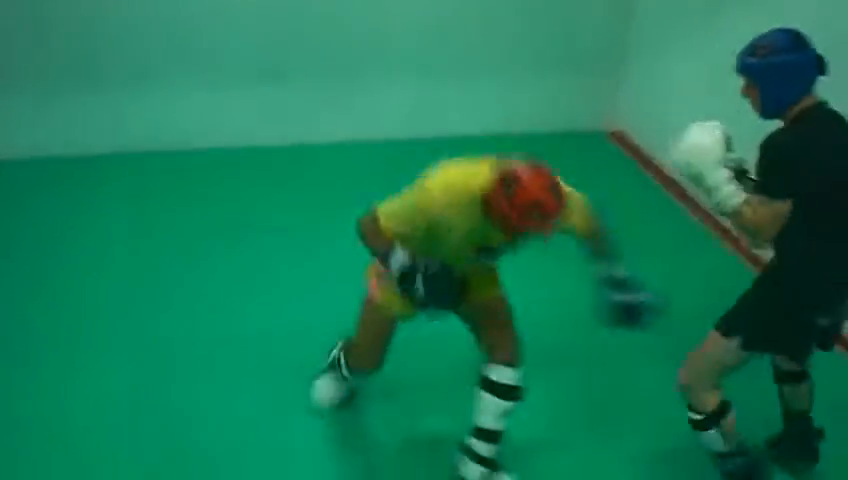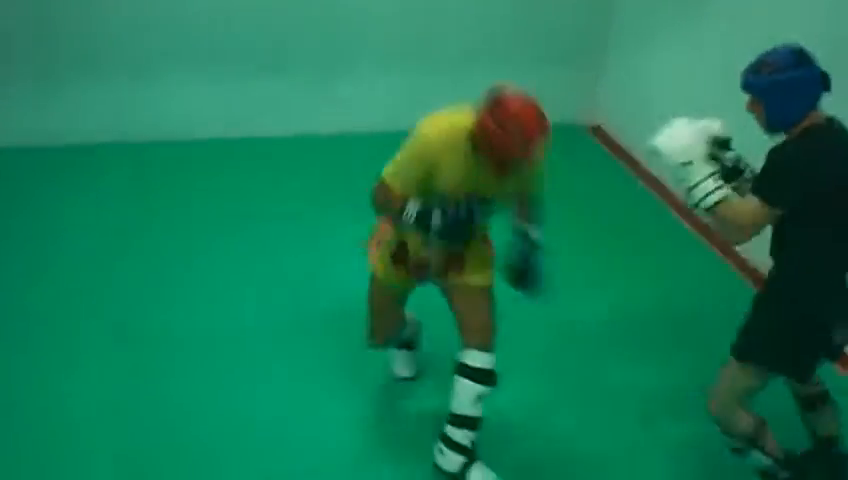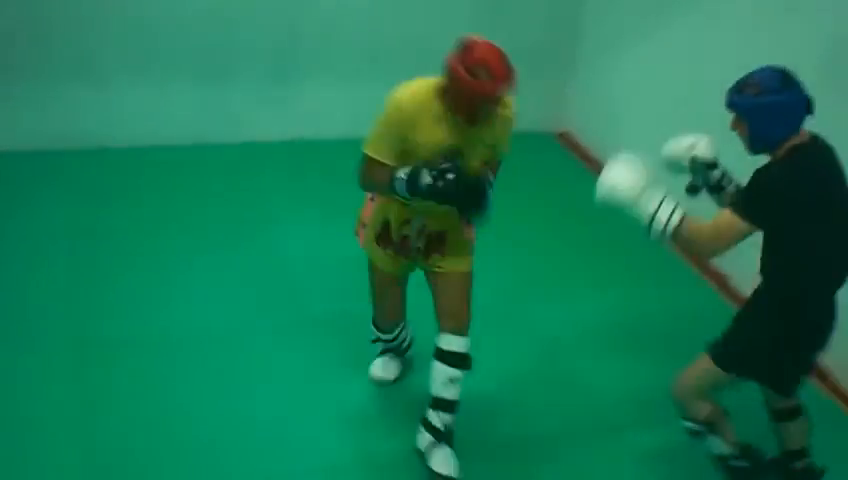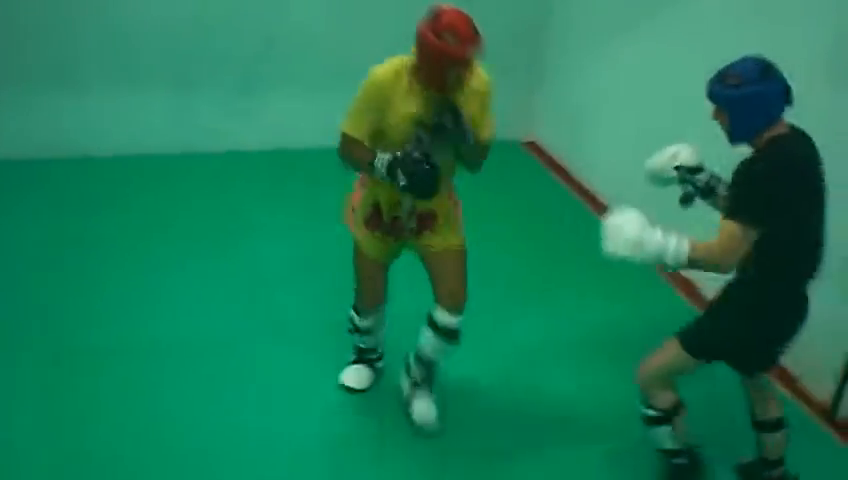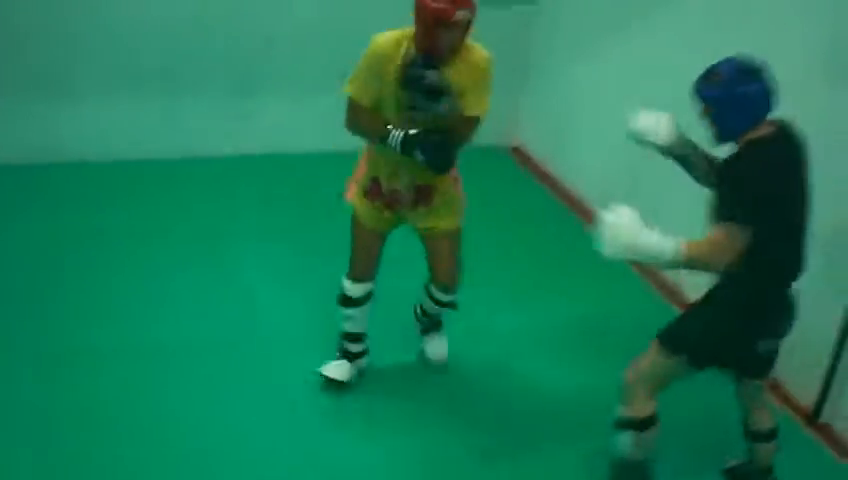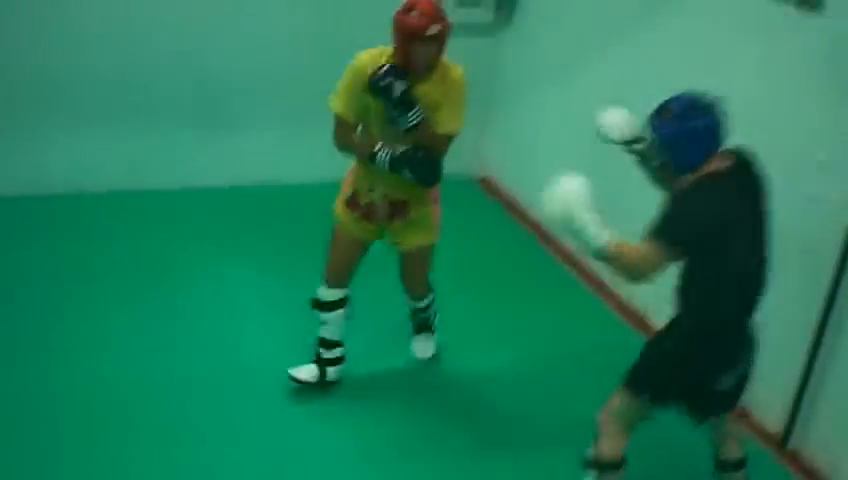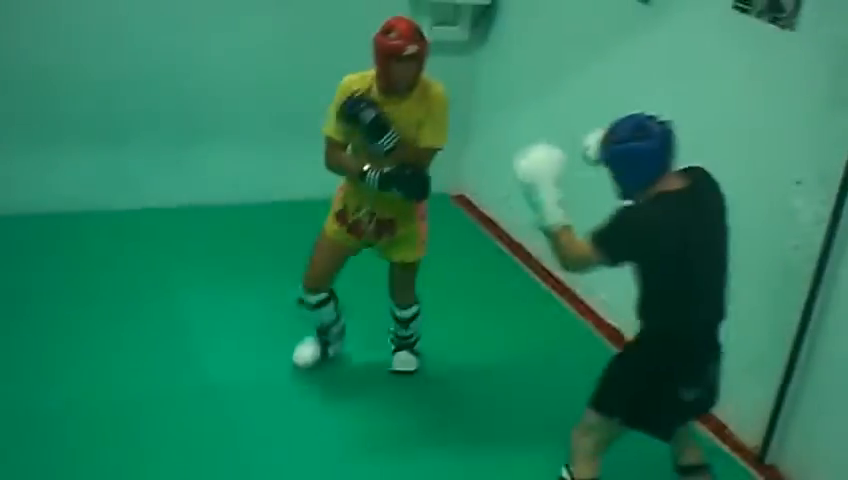
dt=0.1s
person 1, frame 1
left shoulder: (790, 143)
left elbow: (764, 230)
left wrist: (713, 175)
right wrist: (732, 170)
left hip: (799, 282)
left knee: (695, 377)
right knee: (786, 348)
right ankle: (799, 440)
person 1, frame 2
left shoulder: (794, 156)
left elbow: (738, 227)
left wrist: (694, 166)
right wrist: (728, 162)
left hip: (800, 297)
left knee: (723, 404)
right knee: (797, 372)
person 1, frame 3
left shoulder: (781, 177)
right shoulder: (813, 154)
left elbow: (710, 241)
right elbow: (753, 213)
left wrist: (644, 198)
right wrist: (712, 174)
left hip: (786, 311)
right hip: (809, 307)
left knee: (689, 392)
right knee: (778, 380)
person 1, frame 4
left shoulder: (764, 169)
right shoulder: (795, 145)
left elbow: (726, 255)
left wrist: (653, 244)
right wrist: (701, 181)
left hip: (759, 300)
right hip: (784, 296)
left knee: (652, 376)
right knee: (754, 376)
person 1, frame 5
left shoulder: (749, 167)
right shoulder: (782, 138)
left elbow: (718, 255)
right elbow: (723, 180)
left wrist: (643, 243)
right wrist: (677, 147)
left hip: (742, 302)
right hip: (774, 303)
left knee: (638, 382)
right knee: (751, 386)
person 1, frame 6
left shoulder: (695, 204)
right shoulder: (741, 168)
left elbow: (638, 266)
right elbow: (682, 186)
left wrist: (582, 220)
right wrist: (637, 146)
left hip: (698, 337)
right hip: (734, 334)
left knee: (612, 423)
right knee: (719, 420)
person 1, frame 7
left shoulder: (639, 223)
right shoulder: (702, 184)
left elbow: (575, 257)
left wrist: (543, 191)
right wrist: (611, 157)
left hip: (661, 354)
right hip: (703, 352)
left knee: (587, 442)
right knee: (677, 431)
person 2, frame 1
left shoulder: (547, 196)
right shoulder: (444, 193)
left elbow: (589, 227)
right elbow: (370, 225)
left wrist: (617, 278)
right wrist: (407, 271)
left hip: (471, 270)
right hip: (416, 266)
left knee: (506, 353)
right knee: (366, 362)
right ankle: (345, 363)
person 2, frame 2
left shoulder: (524, 148)
right shoulder: (436, 137)
left elbow: (525, 196)
right elbow: (383, 199)
left wrist: (528, 242)
right wrist: (426, 218)
left hip: (464, 242)
right hip: (410, 235)
left knee: (480, 341)
right knee: (382, 334)
right ankle: (403, 332)
person 2, frame 3
left shoulder: (501, 111)
right shoulder: (409, 103)
right elbow: (371, 175)
left wrist: (481, 185)
right wrist: (416, 182)
left hip: (449, 223)
right hip: (396, 216)
left knee: (456, 325)
right knee: (387, 314)
left ankle: (436, 432)
right ankle: (395, 345)
person 2, frame 4
left shoulder: (477, 86)
right shoulder: (384, 80)
left elbow: (478, 158)
right elbow: (348, 150)
left wrist: (460, 141)
right wrist: (392, 166)
left hip: (434, 204)
right hip: (381, 199)
left knee: (453, 303)
right knee: (368, 300)
left ankle: (421, 375)
right ankle: (366, 356)
person 2, frame 5
left shoulder: (477, 61)
right shoulder: (385, 49)
left elbow: (464, 134)
right elbow: (355, 118)
left wrist: (436, 98)
right wrist: (401, 139)
left hip: (435, 180)
right hip: (383, 173)
left knee: (446, 277)
right knee: (361, 270)
left ankle: (431, 319)
right ankle: (352, 351)
person 2, frame 6
left shoulder: (453, 78)
right shoulder: (367, 66)
left elbow: (438, 150)
right elbow: (342, 134)
left wrist: (406, 109)
right wrist: (388, 158)
left hip: (414, 194)
right hip: (366, 187)
left knee: (416, 286)
right knee: (336, 276)
left ankle: (424, 323)
right ankle: (328, 359)
person 2, frame 7
left shoulder: (433, 96)
right shoulder: (352, 88)
left elbow: (418, 164)
right elbow: (333, 156)
left wrist: (380, 132)
right wrist: (377, 177)
left hip: (403, 208)
right hip: (355, 201)
left knee: (403, 292)
right knee: (314, 283)
left ankle: (407, 342)
right ankle: (326, 335)
